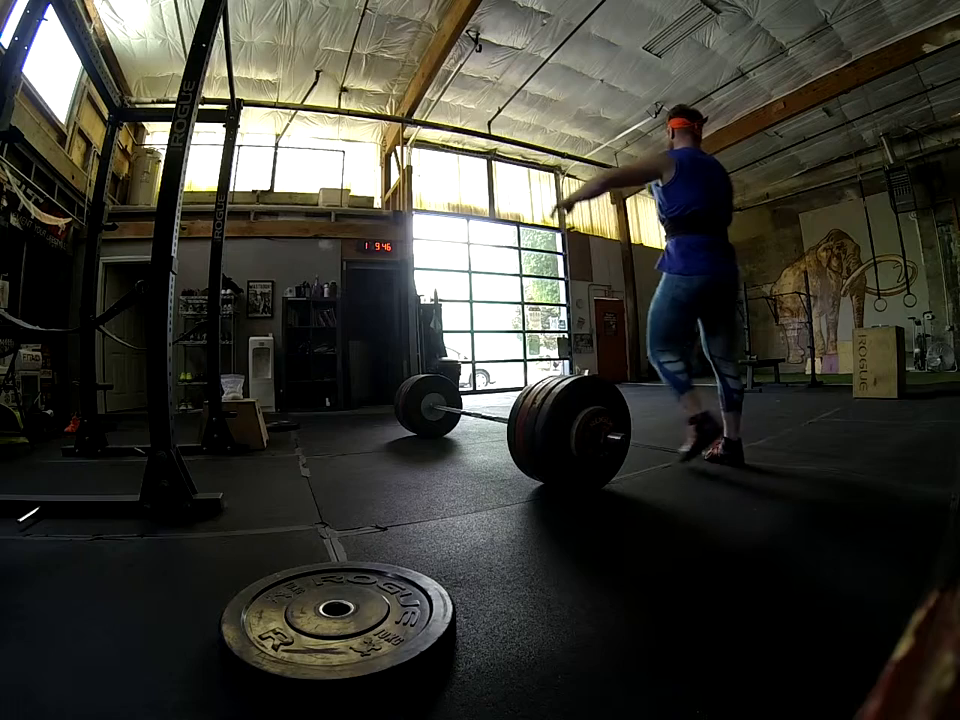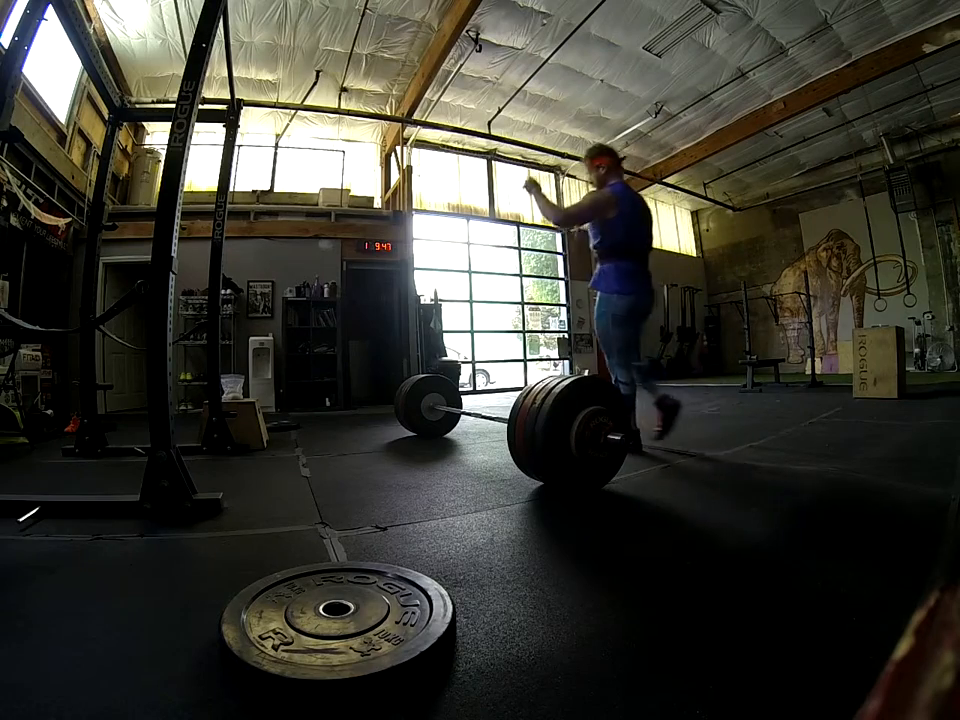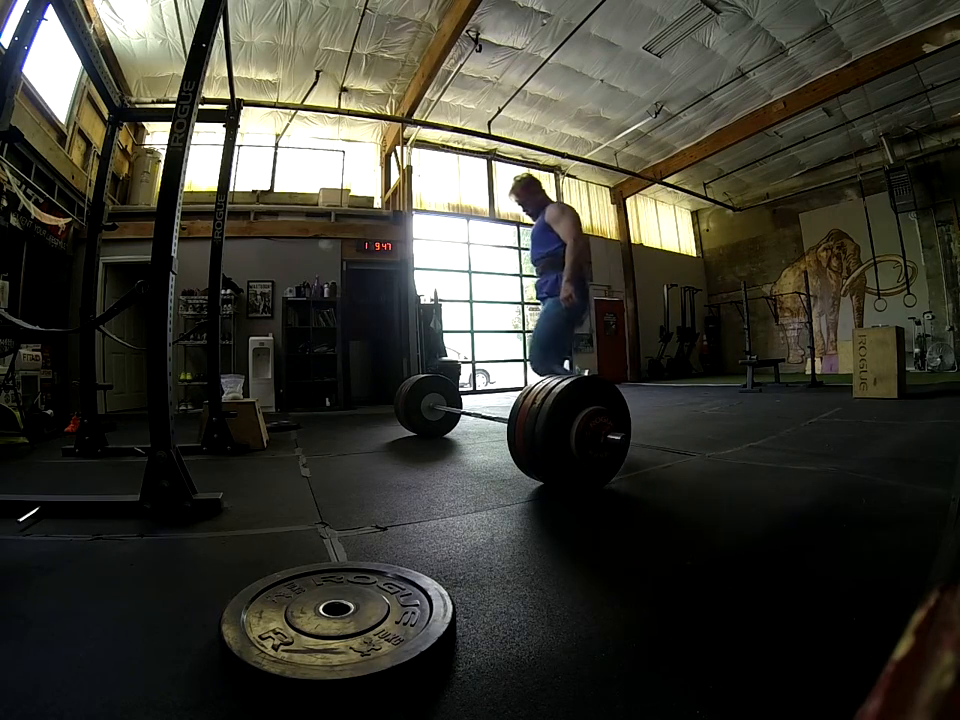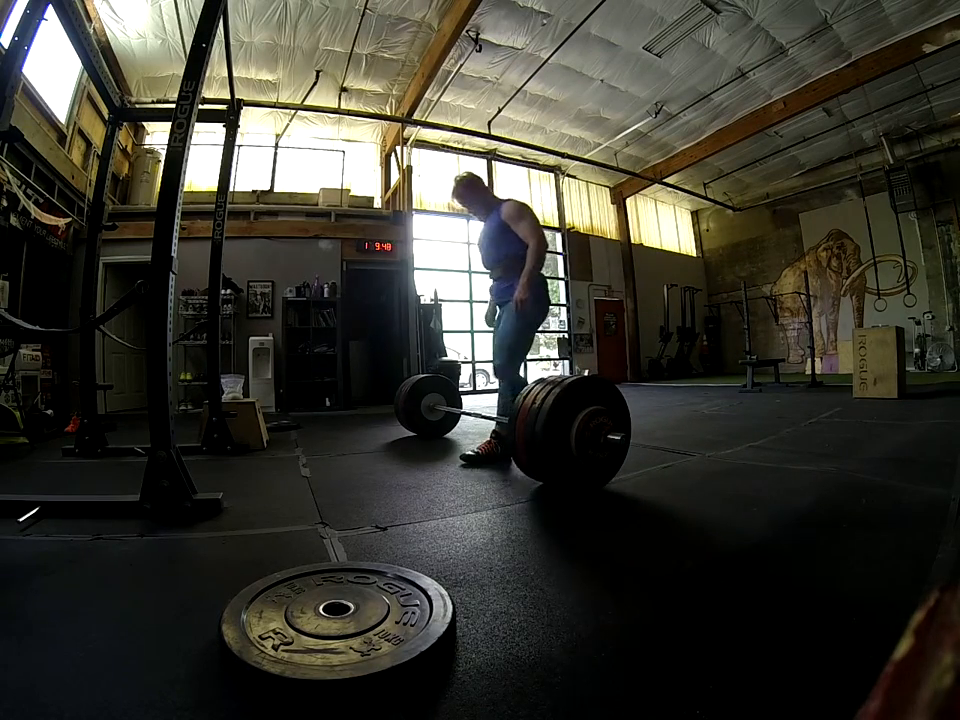
dt=0.5s
person 1, frame 1
left shoulder: (667, 162)
right shoulder: (718, 170)
left elbow: (608, 179)
left wrist: (571, 199)
left hip: (687, 266)
right hip: (723, 266)
left knee: (661, 346)
right knee: (723, 355)
left ankle: (699, 419)
right ankle: (731, 441)
person 1, frame 2
left shoulder: (604, 197)
right shoulder: (637, 202)
left elbow: (561, 219)
left wrist: (536, 192)
left hip: (616, 287)
right hip: (637, 286)
left knee: (619, 363)
right knee: (622, 357)
left ankle: (628, 431)
right ankle: (661, 403)
person 1, frame 3
left shoulder: (556, 210)
right shoulder: (543, 222)
left elbow: (575, 242)
left wrist: (568, 282)
left hip: (563, 297)
right hip: (553, 297)
left knee: (540, 358)
right knee: (547, 360)
person 1, frame 4
left shoulder: (510, 209)
right shoulder: (489, 226)
left elbow: (538, 242)
left wrist: (525, 284)
right wrist: (491, 304)
left hip: (525, 299)
right hip: (505, 302)
left knee: (504, 365)
right knee: (505, 366)
left ankle: (501, 439)
